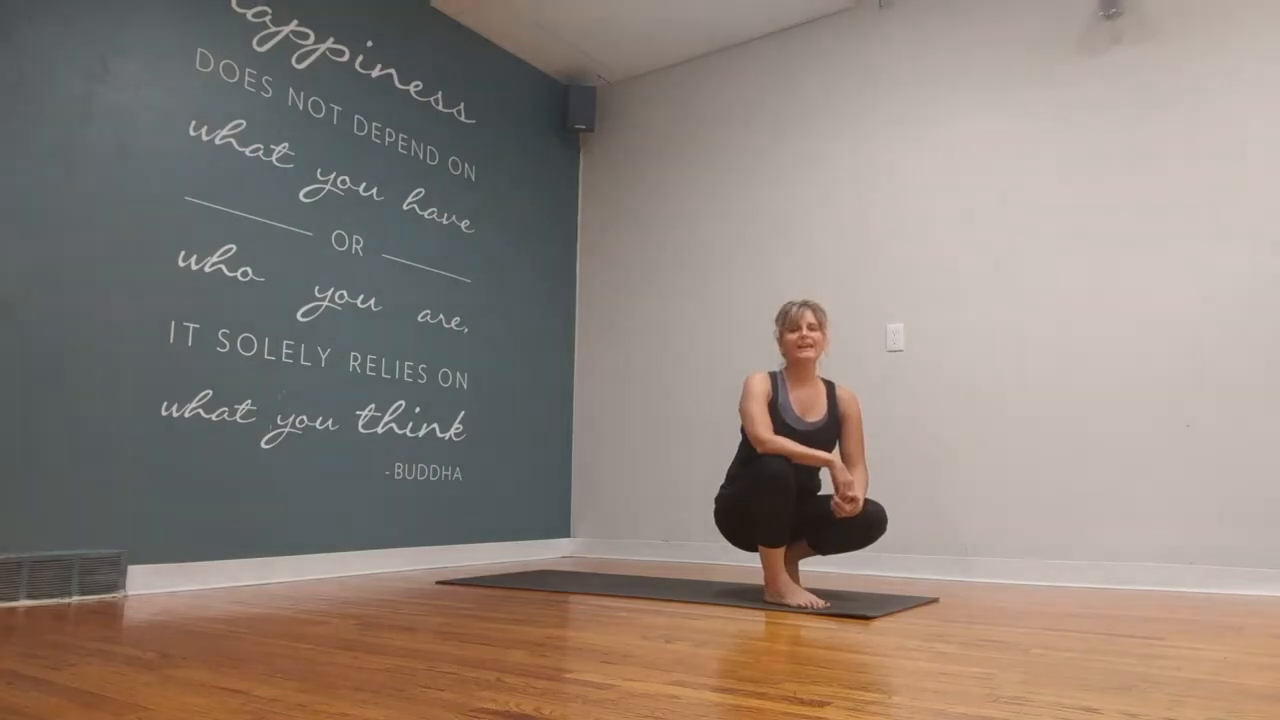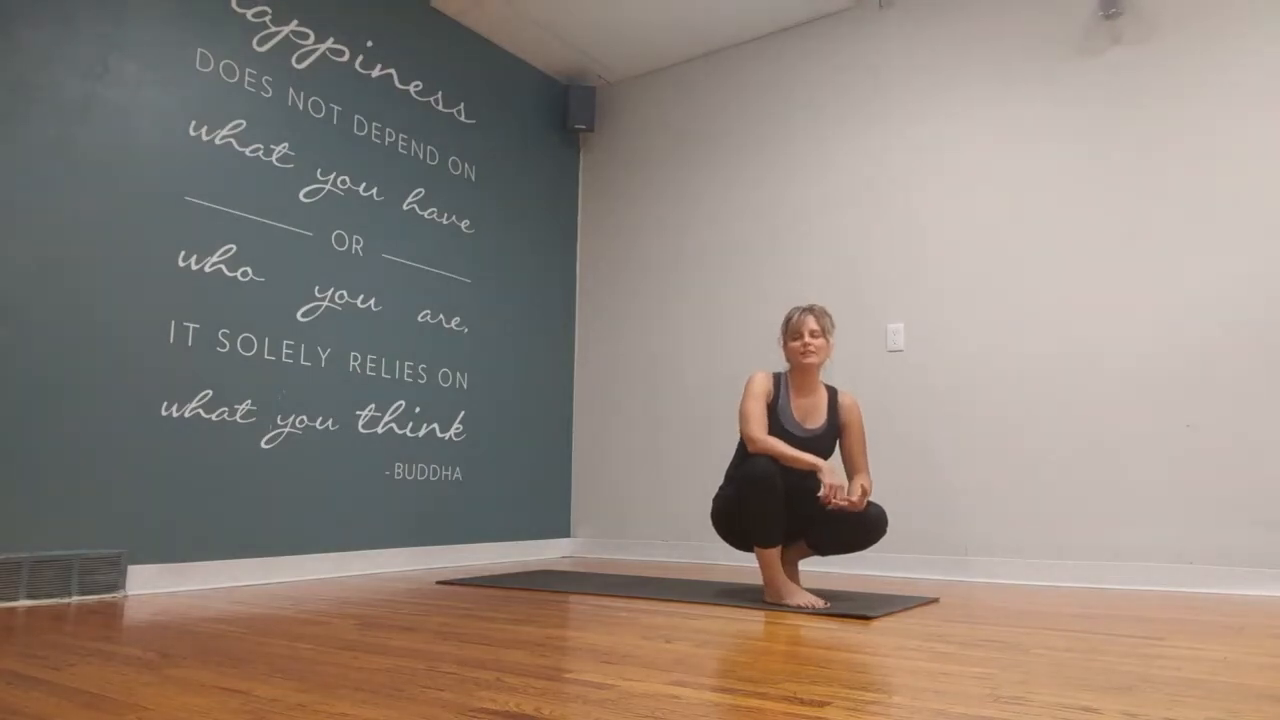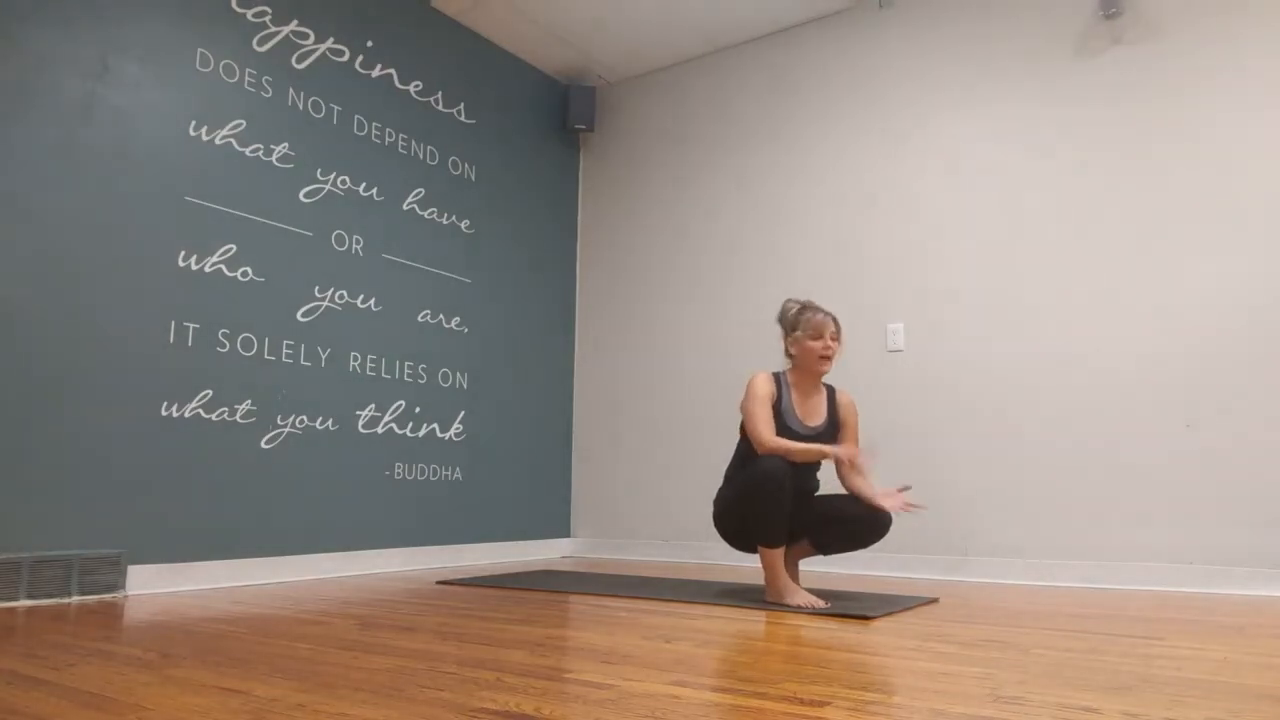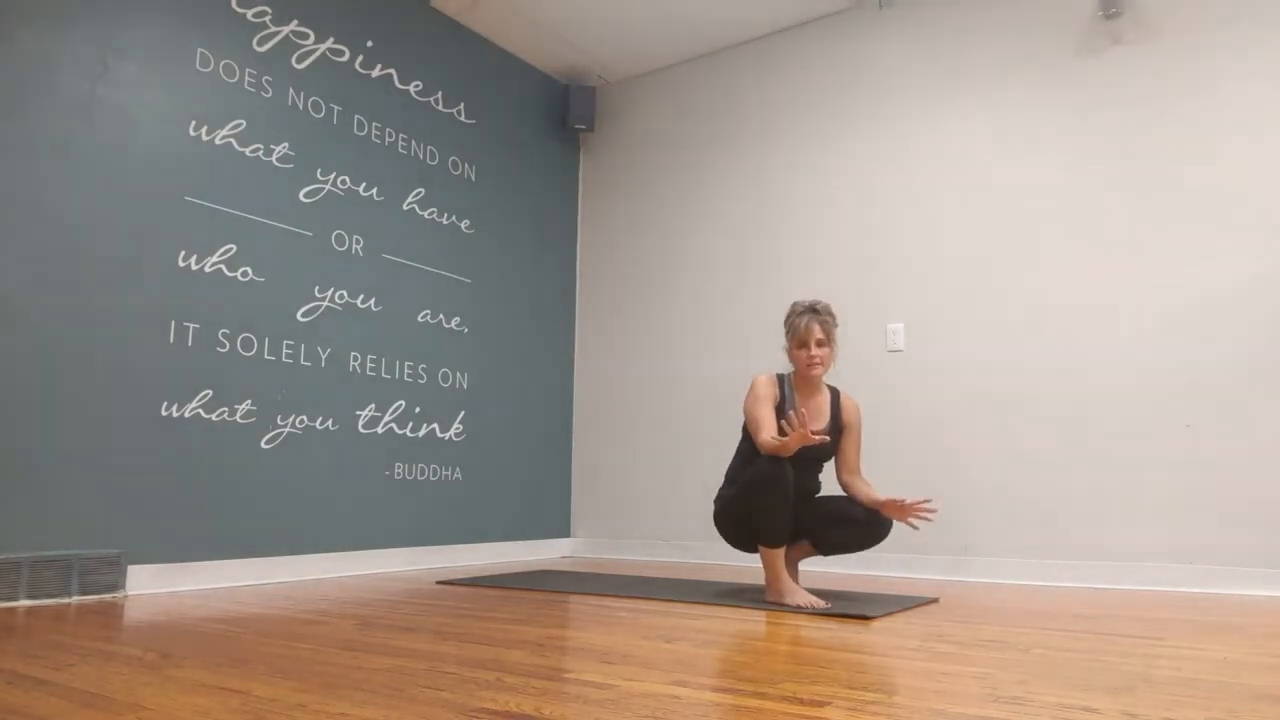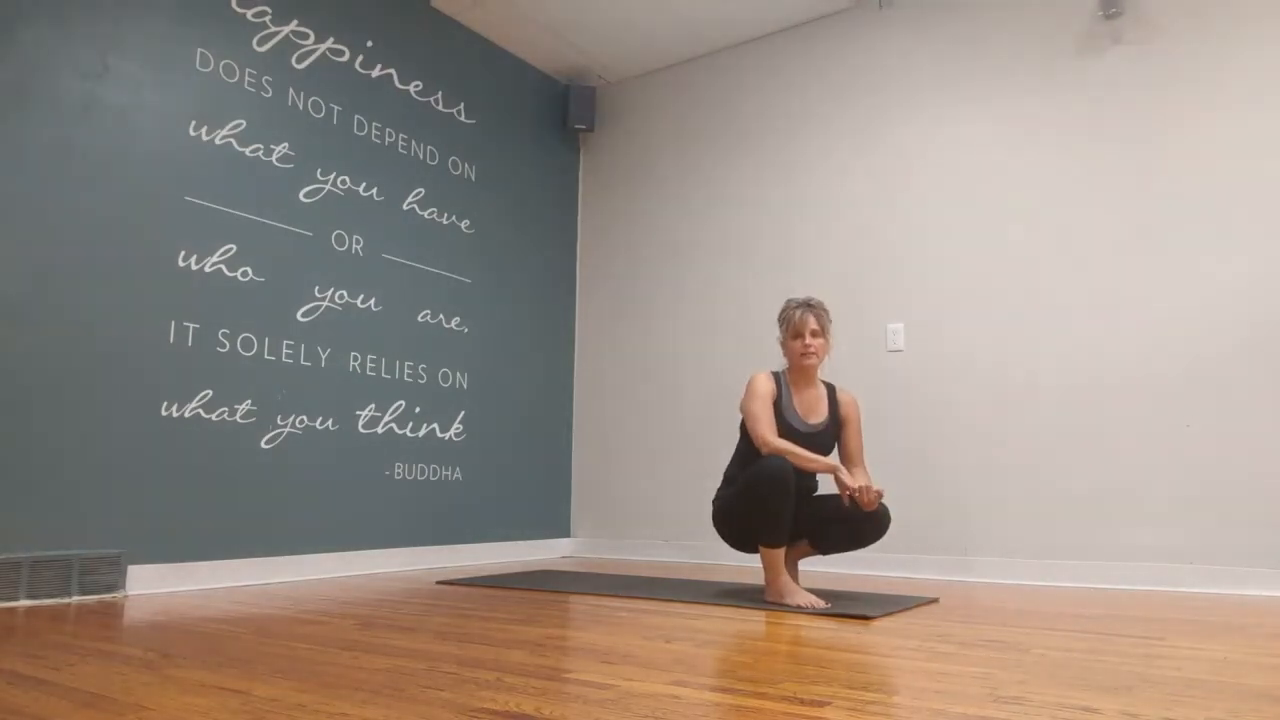
dt=1s
person 1, frame 1
left shoulder: (842, 398)
right shoulder: (760, 384)
left elbow: (857, 465)
right elbow: (763, 441)
left wrist: (856, 497)
right wrist: (829, 460)
left hip: (795, 508)
right hip: (743, 510)
left knee: (871, 518)
right knee: (774, 466)
left ankle: (787, 556)
right ankle: (776, 583)
person 1, frame 2
left shoulder: (843, 405)
right shoulder: (763, 383)
left elbow: (860, 473)
right elbow: (755, 440)
left wrist: (857, 497)
right wrist: (819, 465)
left hip: (796, 512)
right hip: (742, 512)
left knee: (872, 520)
right knee: (761, 468)
left ankle: (787, 555)
right ankle: (775, 583)
person 1, frame 3
left shoulder: (841, 403)
right shoulder: (764, 384)
left elbow: (851, 472)
right elbow: (765, 444)
left wrist: (877, 496)
right wrist: (829, 451)
left hip: (794, 510)
right hip: (741, 513)
left knee: (875, 520)
right knee: (772, 468)
left ankle: (787, 555)
right ankle: (777, 583)
person 1, frame 4
left shoulder: (845, 407)
right shoulder: (766, 387)
left elbow: (850, 476)
right elbow: (766, 445)
left wrist: (882, 504)
right wrist: (794, 443)
left hip: (796, 511)
right hip: (743, 512)
left knee: (874, 523)
right knee: (772, 469)
left ankle: (788, 555)
right ankle: (777, 583)
person 1, frame 5
left shoulder: (842, 402)
right shoulder: (764, 384)
left elbow: (855, 467)
right elbow: (767, 444)
left wrist: (865, 491)
right wrist: (833, 467)
left hip: (793, 510)
right hip: (741, 512)
left knee: (874, 517)
right knee: (775, 468)
left ankle: (788, 555)
right ankle: (777, 583)
